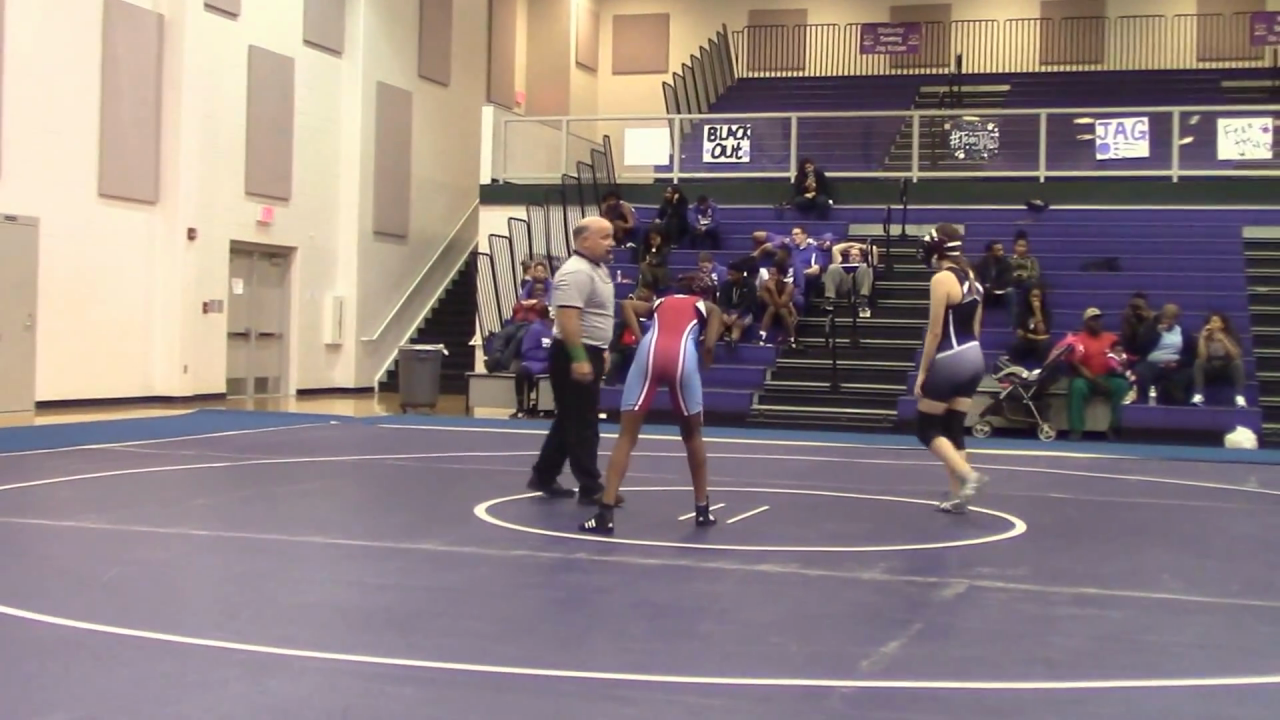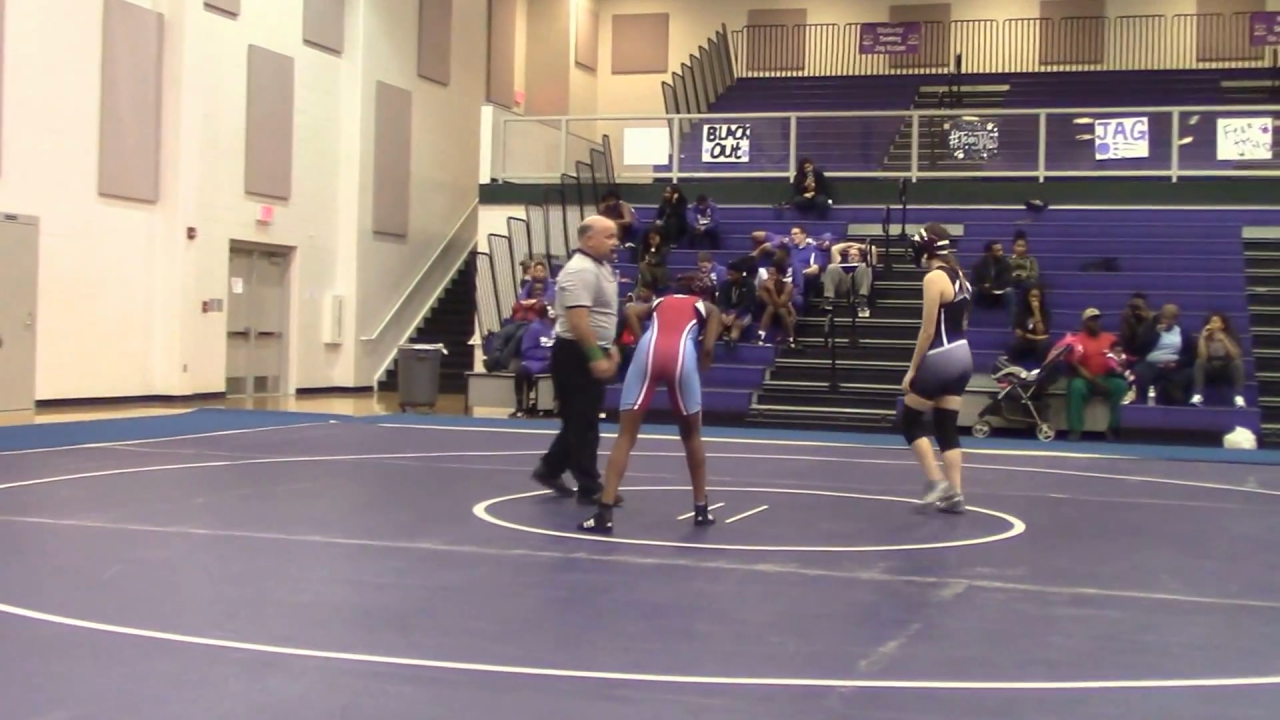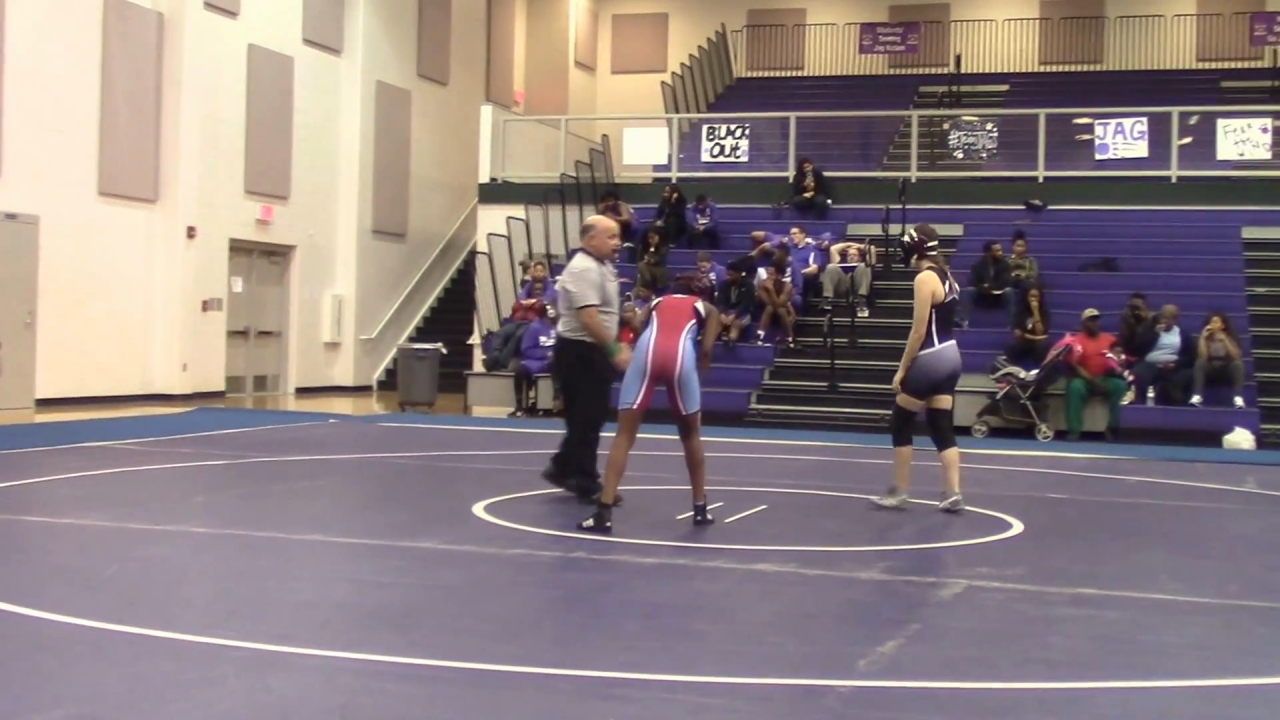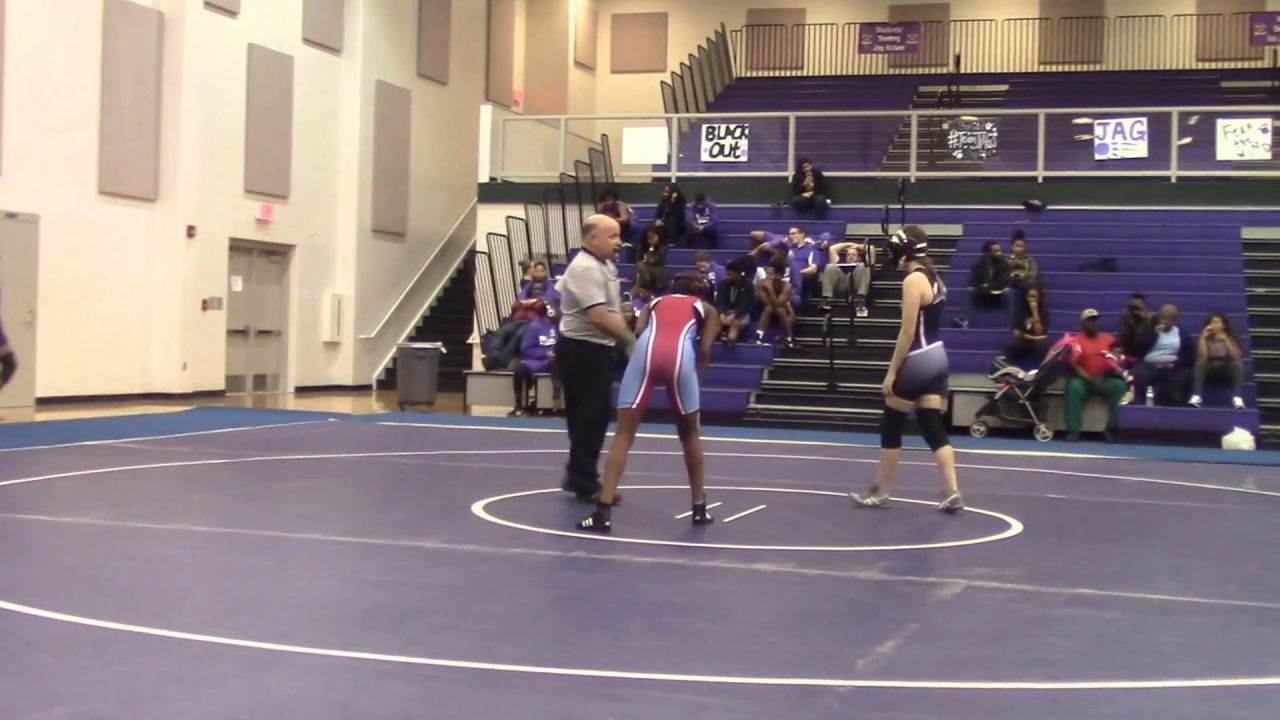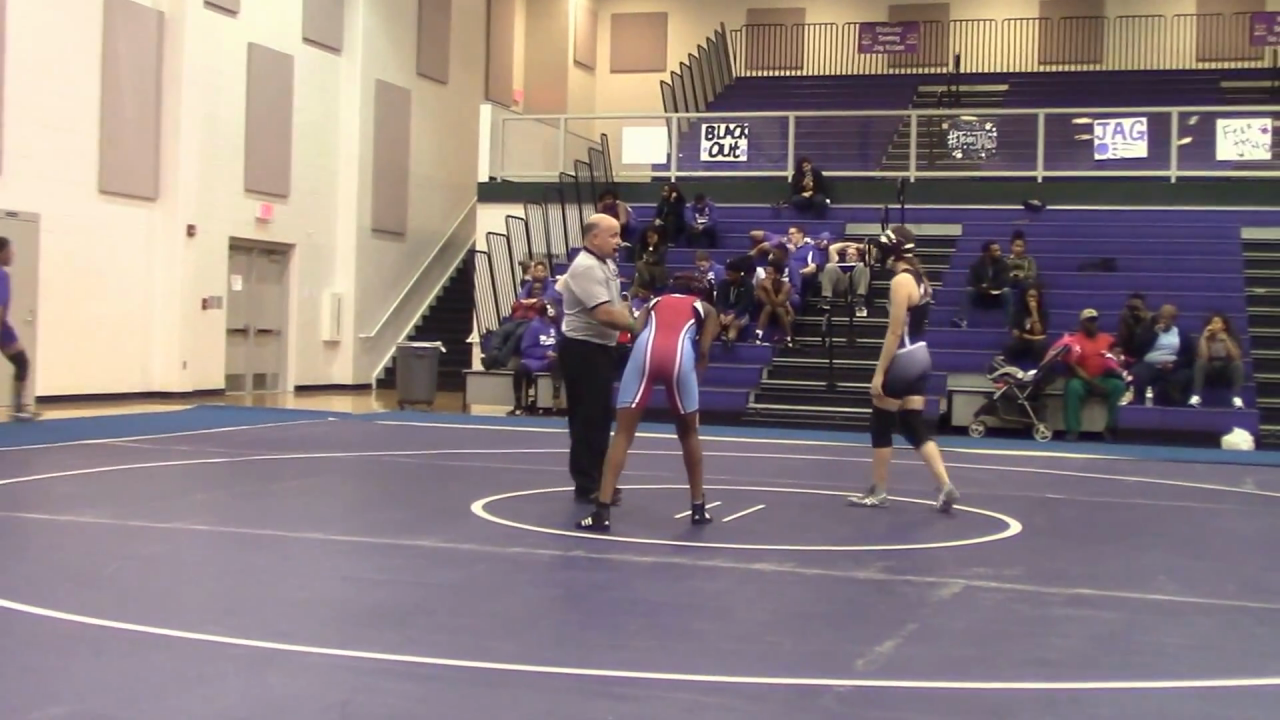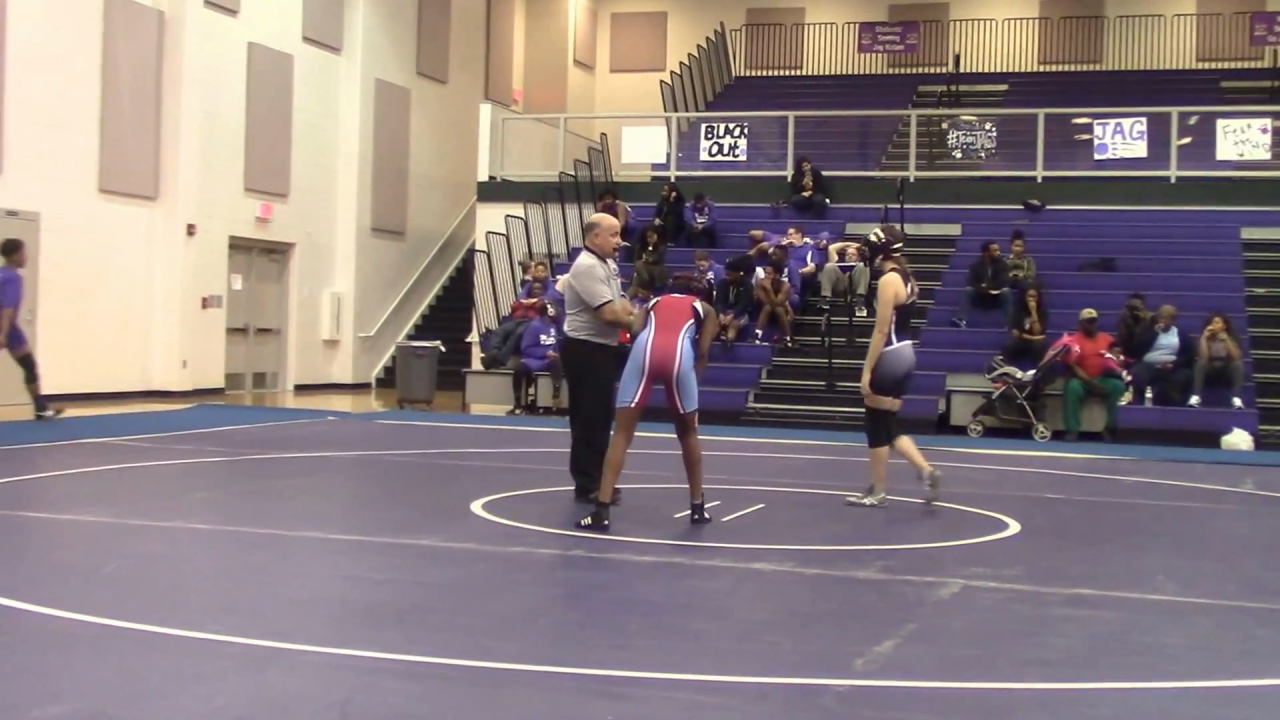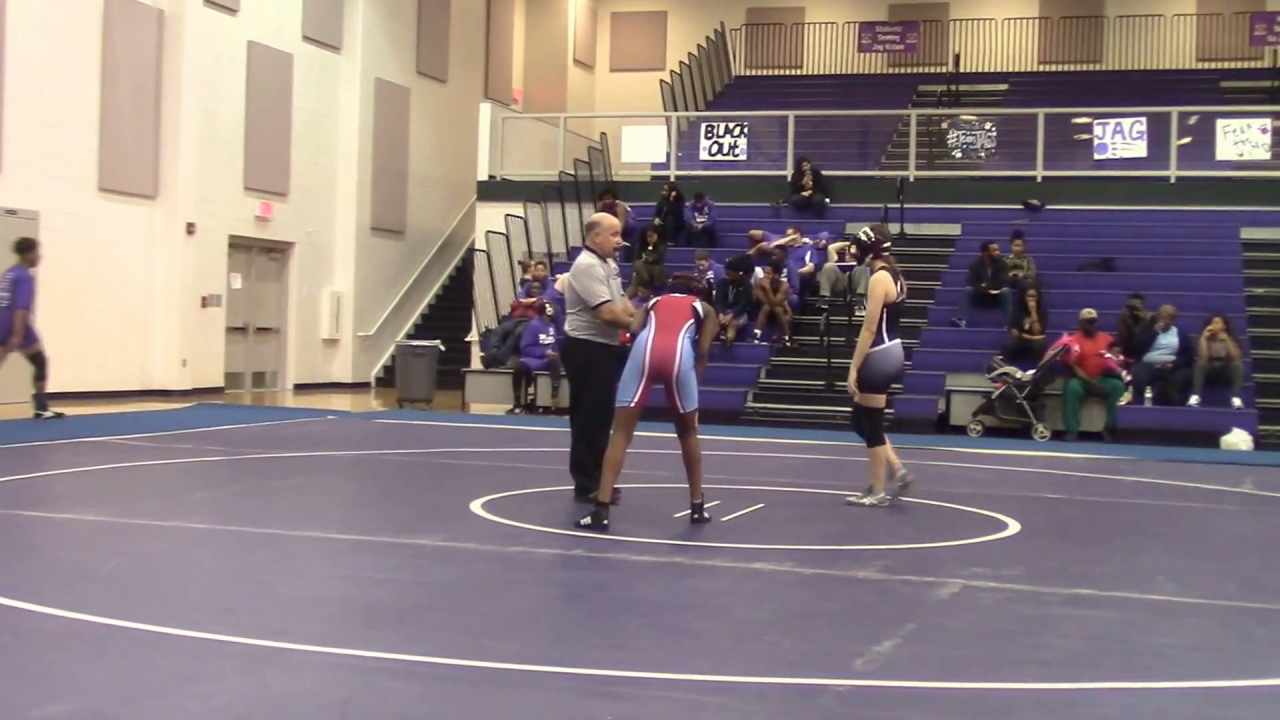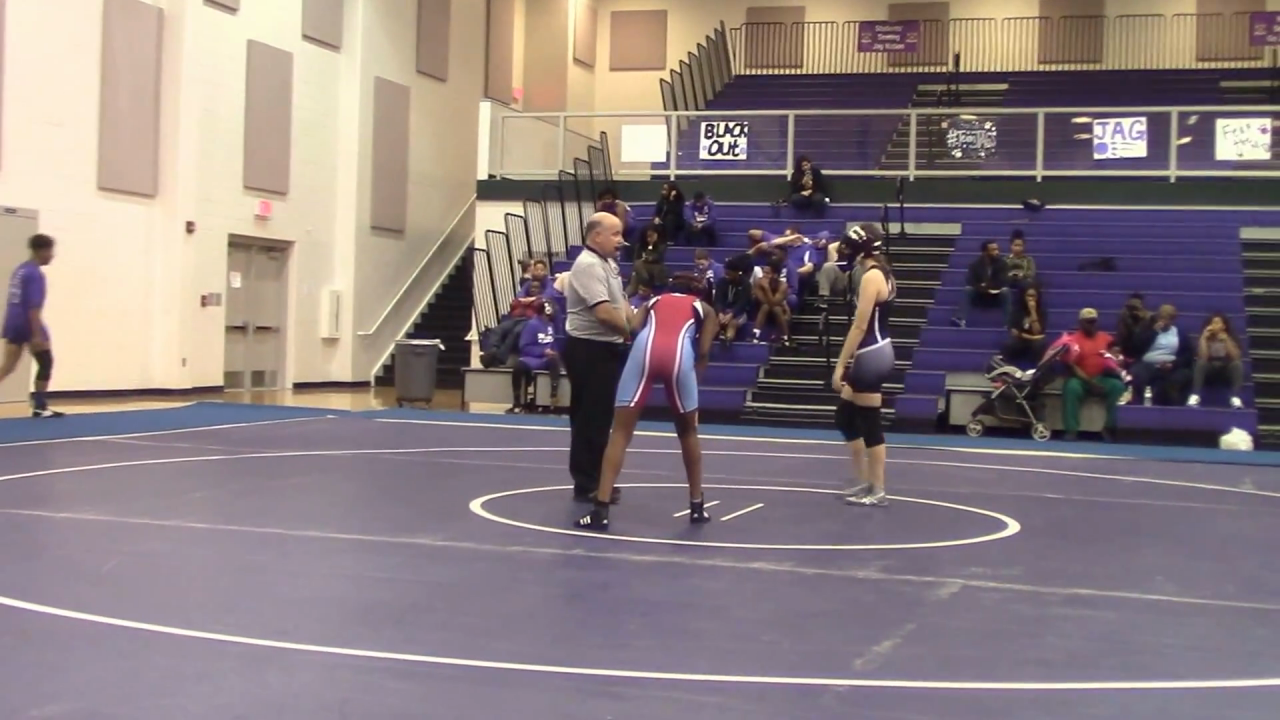
dt=0.1s
person 1, frame 1
left shoulder: (598, 269)
right shoulder: (576, 272)
right elbow: (567, 318)
left wrist: (601, 350)
right wrist: (579, 358)
left hip: (589, 353)
right hip: (575, 355)
left knee: (570, 420)
right knee: (583, 423)
left ankle: (543, 476)
right ankle: (590, 488)
person 1, frame 2
left shoulder: (602, 267)
right shoulder: (581, 270)
right elbow: (578, 319)
left wrist: (608, 350)
right wrist: (596, 357)
left hip: (592, 352)
right hip: (577, 353)
left knee: (578, 418)
right knee: (585, 420)
left ankle: (549, 468)
right ankle: (588, 487)
person 1, frame 3
left shoulder: (603, 266)
right shoulder: (584, 270)
right elbow: (589, 318)
left wrist: (619, 344)
right wrist: (614, 351)
left hip: (592, 352)
right hip: (581, 351)
left knee: (588, 418)
right knee: (586, 420)
left ankle: (561, 468)
right ankle: (587, 486)
person 1, frame 4
left shoulder: (605, 265)
right shoulder: (585, 268)
left elbow: (613, 308)
right elbow: (598, 316)
left wrist: (628, 335)
right wrist: (629, 339)
left hip: (596, 350)
right hip: (582, 351)
left knee: (595, 417)
right knee: (589, 419)
left ankle: (577, 475)
right ankle: (587, 485)
person 1, frame 5
left shoulder: (606, 264)
right shoulder: (586, 268)
left elbow: (617, 306)
right elbow: (605, 314)
left wrist: (635, 324)
right wrist: (638, 328)
left hip: (598, 349)
right hip: (583, 351)
left knee: (598, 417)
right knee: (590, 419)
left ankle: (588, 478)
right ankle: (587, 485)
person 1, frame 6
left shoulder: (607, 264)
right shoulder: (588, 267)
left elbow: (619, 303)
right elbow: (609, 314)
left wrist: (637, 316)
left hip: (601, 350)
right hip: (586, 351)
left knee: (599, 418)
right knee: (590, 419)
left ankle: (594, 480)
right ankle: (587, 485)
person 1, frame 7
left shoulder: (607, 263)
right shoulder: (588, 266)
left elbow: (620, 303)
right elbow: (607, 313)
left wrist: (637, 316)
left hip: (603, 349)
right hip: (587, 351)
left knee: (600, 418)
right knee: (590, 419)
left ankle: (594, 479)
right ankle: (586, 485)
person 1, frame 8
left shoulder: (607, 263)
right shoulder: (589, 266)
left elbow: (618, 306)
right elbow: (604, 313)
left wrist: (633, 323)
right wrist: (632, 331)
left hip: (603, 349)
right hip: (590, 350)
left knee: (599, 417)
right knee: (590, 418)
left ankle: (594, 479)
right ankle: (586, 484)
person 2, frame 1
left shoulder: (941, 279)
right shoulder: (972, 278)
left elbow: (935, 332)
left wrist: (922, 372)
left hip: (951, 360)
right hip: (974, 358)
left knee: (927, 428)
right knee: (953, 429)
left ankle: (968, 476)
right ankle: (957, 495)
person 2, frame 2
left shoulder: (934, 278)
right shoulder: (958, 276)
left elbow: (928, 330)
left wrist: (912, 370)
left hip: (940, 358)
right hip: (962, 356)
left knee: (909, 421)
right knee: (946, 428)
left ankle: (937, 481)
right ankle: (954, 493)
person 2, frame 3
left shoulder: (924, 278)
right shoulder: (946, 277)
left elbow: (918, 331)
left wrist: (902, 370)
left hip: (930, 359)
right hip: (951, 356)
left knee: (901, 424)
right knee: (942, 429)
left ankle: (899, 491)
right ankle: (953, 493)
person 2, frame 4
left shoulder: (913, 281)
right shoulder: (933, 278)
left elbow: (908, 332)
left wrist: (892, 372)
left hip: (917, 360)
right hip: (936, 356)
left knee: (891, 426)
right knee: (934, 429)
left ankle: (880, 491)
right ankle: (952, 492)
person 2, frame 5
left shoulder: (901, 281)
right shoulder: (919, 278)
left elbow: (895, 332)
left wrist: (880, 373)
left hip: (902, 359)
right hip: (920, 357)
left knee: (880, 426)
right knee: (914, 428)
left ankle: (878, 492)
right ankle: (945, 485)
person 2, frame 6
left shoulder: (888, 280)
right shoulder: (905, 277)
left elbow: (881, 331)
left wrist: (866, 370)
left hip: (890, 358)
right hip: (904, 354)
left knee: (878, 427)
right knee: (886, 425)
left ankle: (877, 491)
right ankle: (926, 471)
person 2, frame 7
left shoulder: (878, 279)
right shoulder: (894, 276)
left elbow: (869, 329)
left wrist: (853, 368)
left hip: (879, 356)
right hip: (893, 353)
left knee: (869, 423)
right knee: (866, 421)
left ankle: (877, 491)
right ankle: (897, 470)
person 2, frame 8
left shoulder: (871, 277)
right shoulder: (879, 275)
left elbow: (859, 327)
left wrist: (841, 365)
right wrist: (850, 362)
left hip: (871, 355)
right hip: (876, 353)
left knee: (869, 424)
right knee: (846, 417)
left ankle: (877, 490)
right ankle: (864, 478)
person 3, frame 1
left shoulder: (661, 302)
right shoulder: (709, 307)
left elbow: (627, 305)
right elbow: (709, 344)
left wrist: (641, 339)
right wrist: (699, 369)
left hip: (650, 352)
right hip: (683, 355)
left knee: (626, 437)
right knee: (692, 436)
left ankle: (605, 514)
right ankle: (702, 510)
person 3, frame 2
left shoulder: (659, 302)
right shoulder: (708, 307)
left elbow: (631, 313)
right elbow: (707, 348)
right wrist: (698, 373)
left hip: (649, 351)
right hip: (682, 355)
left knee: (626, 436)
right knee: (691, 435)
left ankle: (604, 514)
right ankle: (701, 508)
person 3, frame 3
left shoulder: (658, 302)
right shoulder: (707, 308)
left elbow: (636, 322)
right elbow: (705, 349)
right wrist: (697, 373)
left hip: (648, 350)
right hip: (681, 354)
left knee: (624, 435)
right knee: (690, 435)
left ankle: (603, 513)
right ankle: (700, 508)
person 3, frame 4
left shoulder: (657, 302)
right shoulder: (706, 309)
left elbow: (638, 331)
right elbow: (703, 351)
right wrist: (695, 376)
left hip: (647, 351)
right hip: (680, 354)
left knee: (623, 435)
right knee: (689, 435)
left ankle: (603, 513)
right ankle: (699, 508)
person 3, frame 5
left shoulder: (656, 302)
right shoulder: (706, 308)
left elbow: (637, 331)
right elbow: (702, 351)
right wrist: (694, 376)
left hip: (646, 349)
right hip: (680, 353)
left knee: (622, 434)
right knee: (689, 434)
left ankle: (602, 512)
right ankle: (698, 508)
person 3, frame 6
left shoulder: (655, 301)
right shoulder: (705, 309)
left elbow: (636, 330)
right elbow: (702, 351)
right wrist: (693, 378)
left hip: (646, 350)
right hip: (679, 353)
left knee: (621, 434)
right knee: (688, 434)
left ankle: (601, 511)
right ankle: (697, 507)
person 3, frame 7
left shoulder: (655, 301)
right shoulder: (705, 309)
left elbow: (635, 330)
right elbow: (702, 351)
right wrist: (693, 378)
left hip: (645, 349)
right hip: (679, 353)
left knee: (621, 434)
right knee: (688, 433)
left ankle: (601, 511)
right ankle: (697, 507)
person 3, frame 8
left shoulder: (655, 301)
right shoulder: (704, 309)
left elbow: (634, 328)
right elbow: (703, 350)
right wrist: (694, 376)
left hip: (646, 348)
right hip: (679, 352)
left knee: (620, 433)
right knee: (688, 433)
left ankle: (600, 511)
right ankle: (697, 506)
